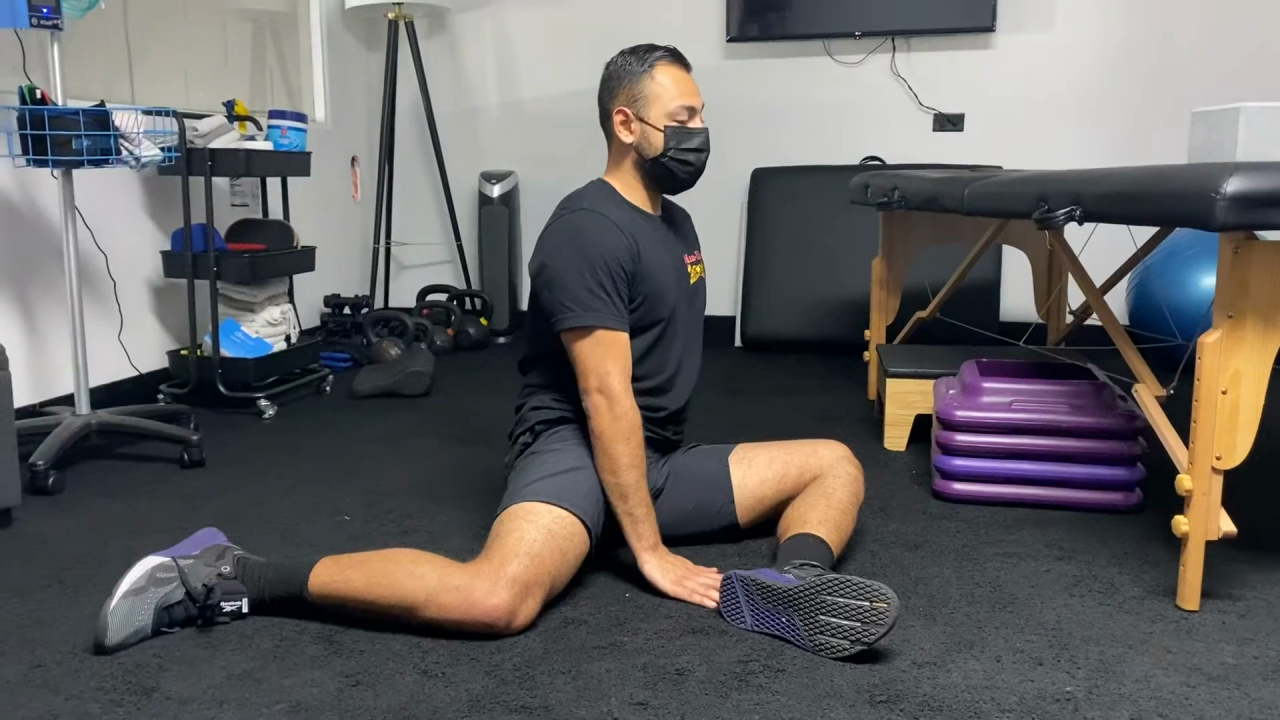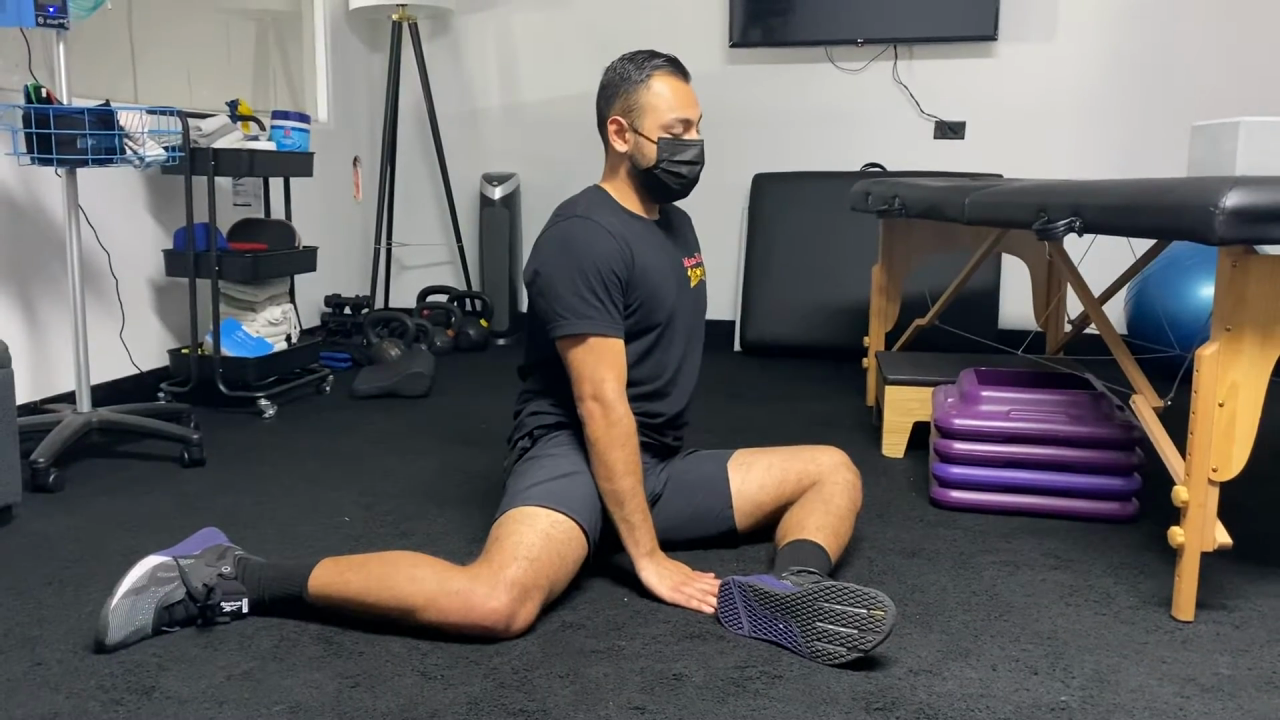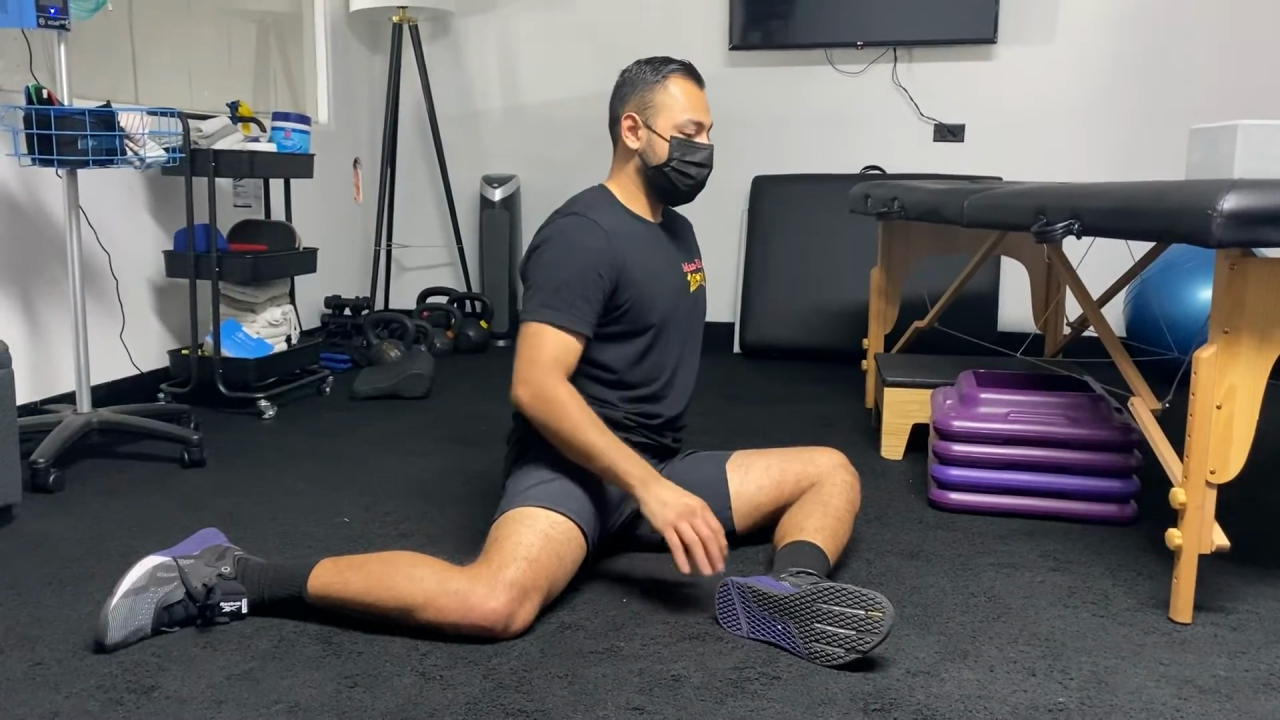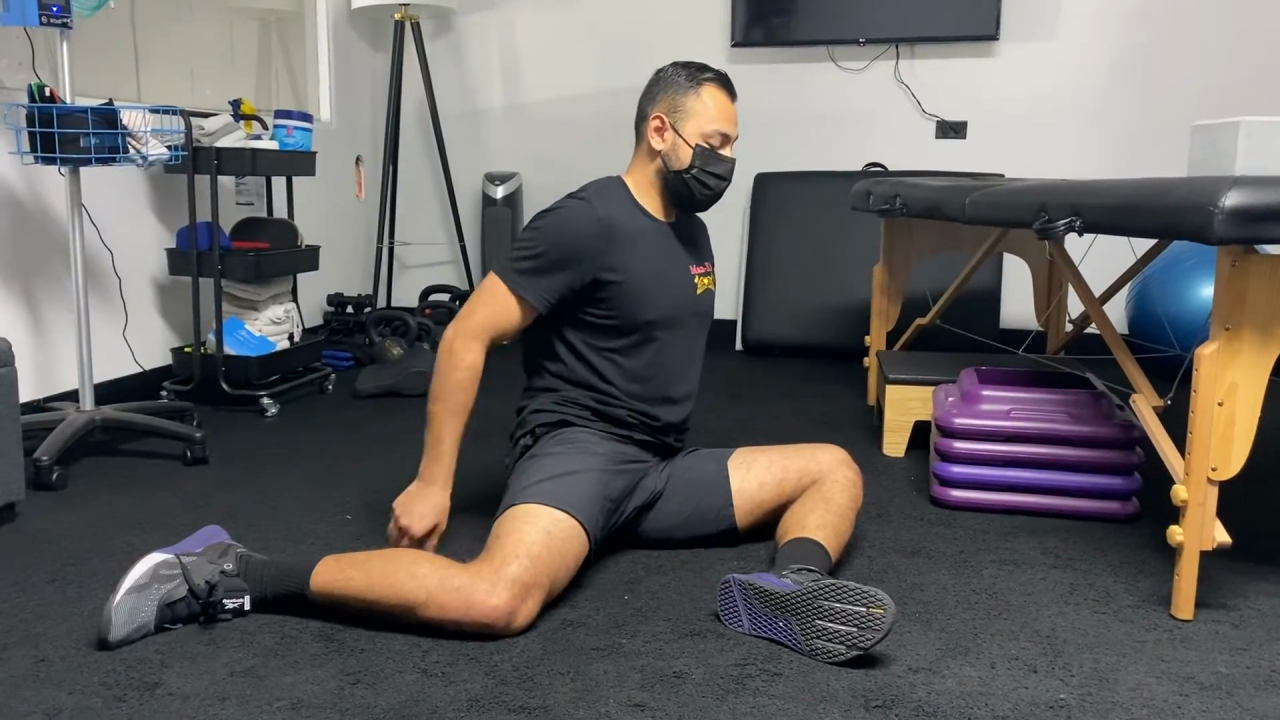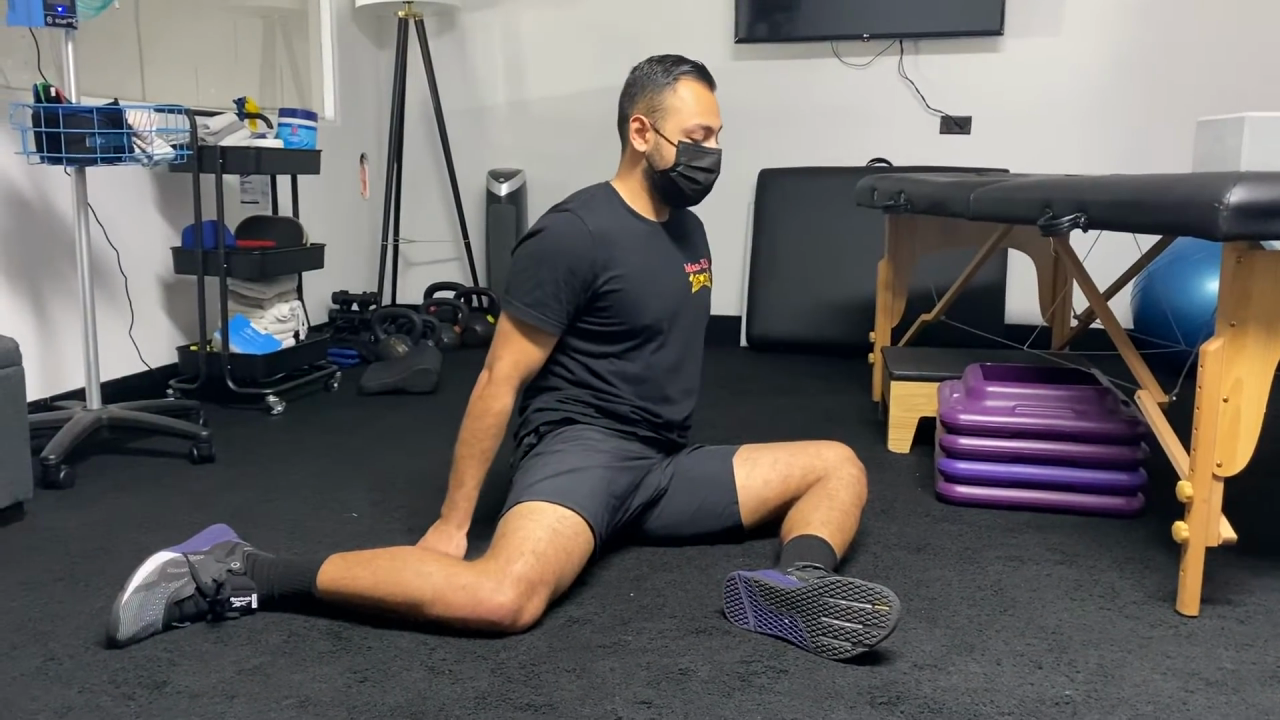
dt=1s
person 1, frame 1
left shoulder: (675, 222)
right shoulder: (589, 230)
right elbow: (606, 398)
left wrist: (672, 488)
right wrist: (650, 551)
left hip: (657, 454)
right hip: (574, 446)
left knee: (837, 464)
right knee: (497, 598)
left ankle: (788, 590)
right ankle: (226, 578)
person 1, frame 2
left shoulder: (676, 226)
right shoulder: (583, 238)
right elbow: (600, 405)
left wrist: (664, 493)
right wrist: (646, 557)
left hip: (655, 461)
right hip: (572, 453)
left knee: (834, 472)
right knee: (496, 603)
left ankle: (787, 599)
right ankle: (227, 578)
person 1, frame 3
left shoulder: (677, 232)
right shoulder: (583, 235)
right elbow: (535, 385)
left wrist: (660, 477)
right wrist: (645, 484)
left hip: (655, 465)
right hip: (580, 462)
left knee: (831, 472)
right knee: (495, 603)
left ankle: (786, 595)
right ankle: (226, 580)
person 1, frame 4
left shoulder: (691, 233)
right shoulder: (587, 222)
right elbow: (466, 338)
left wrist: (671, 449)
right wrist: (434, 479)
left hip: (661, 466)
right hip: (578, 449)
left knee: (835, 469)
right knee: (496, 600)
left ankle: (789, 592)
right ankle: (231, 577)
person 1, frame 5
left shoulder: (688, 230)
right shoulder: (576, 234)
right elbow: (500, 380)
left wrist: (675, 452)
right wrist: (451, 520)
left hip: (665, 465)
right hip: (581, 447)
left knee: (839, 467)
right knee: (502, 598)
left ankle: (793, 591)
right ankle: (238, 576)
